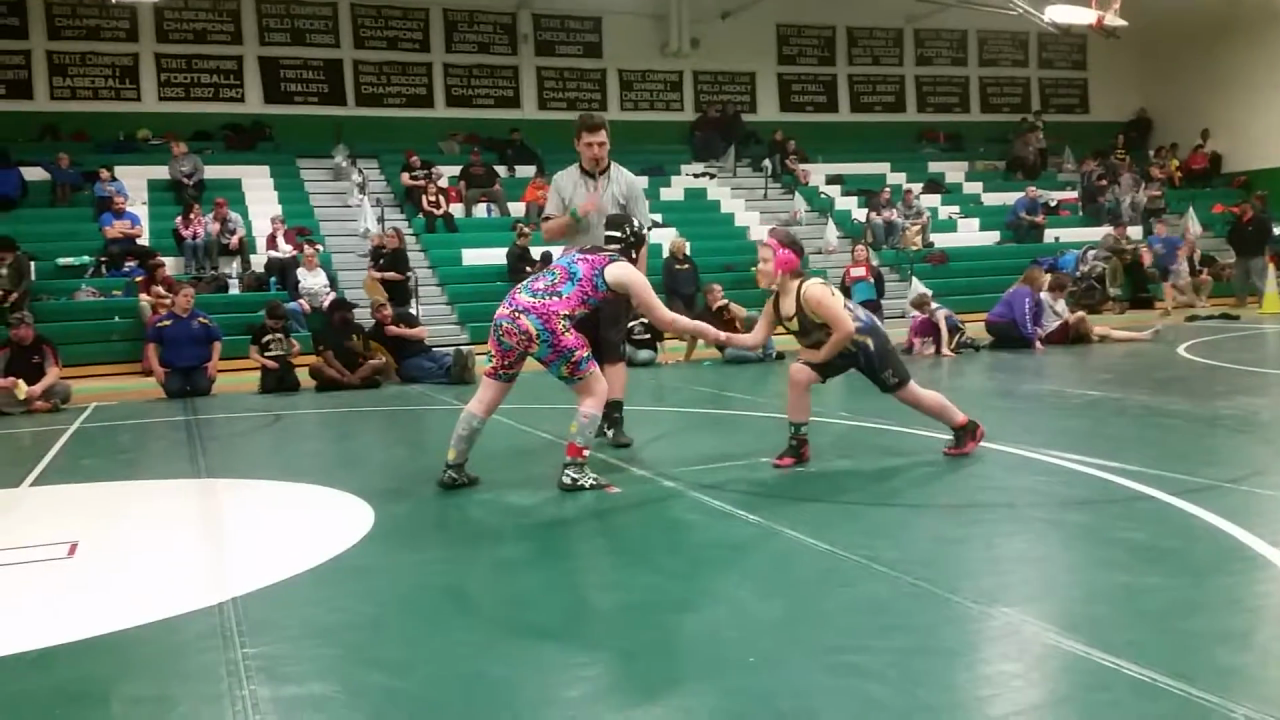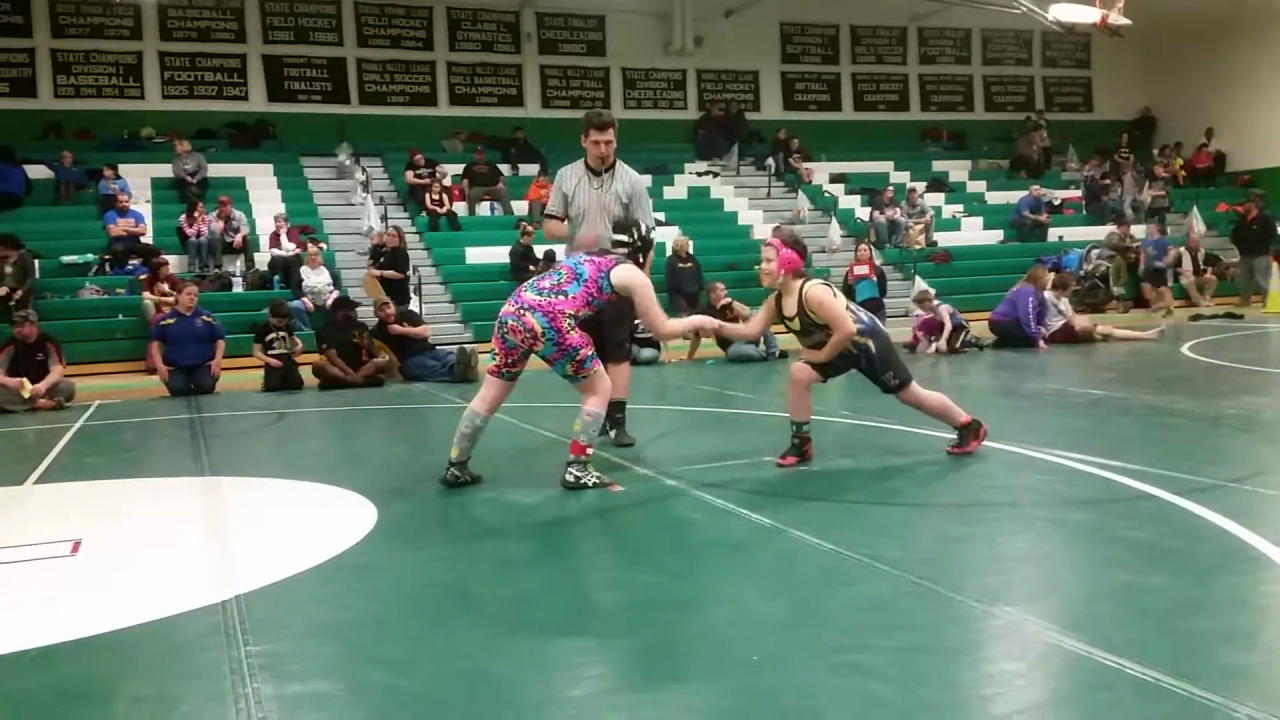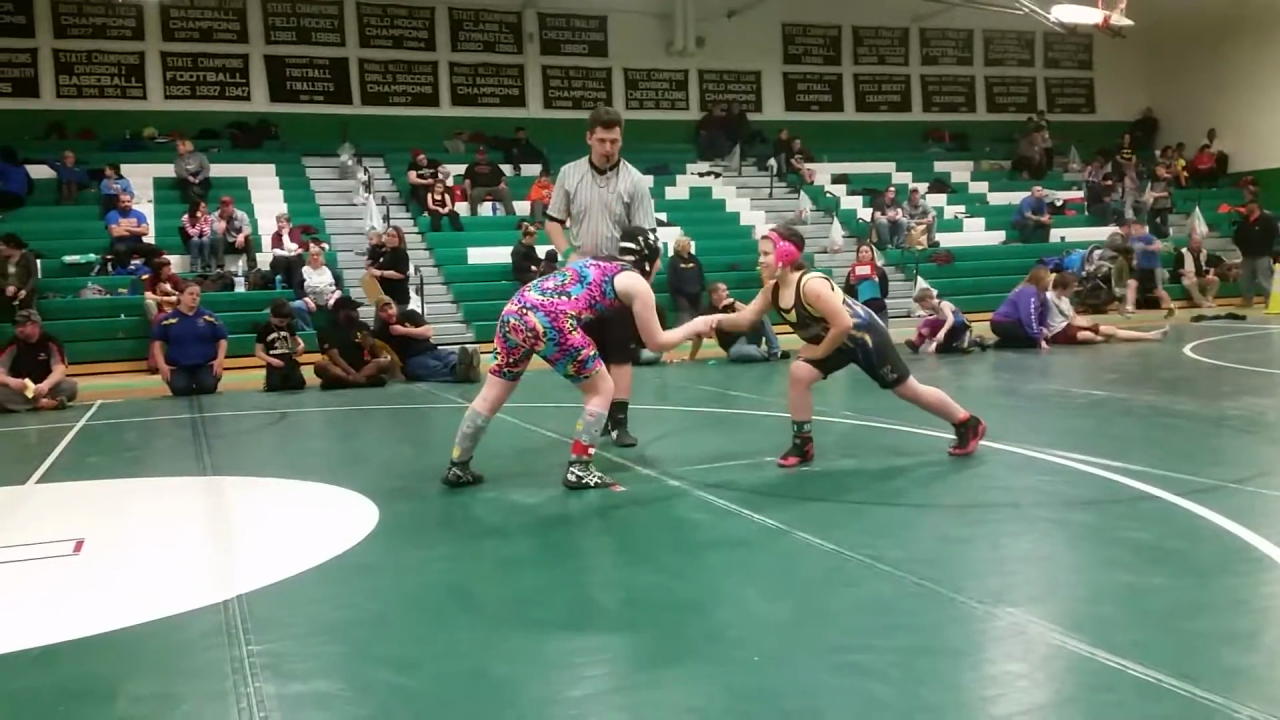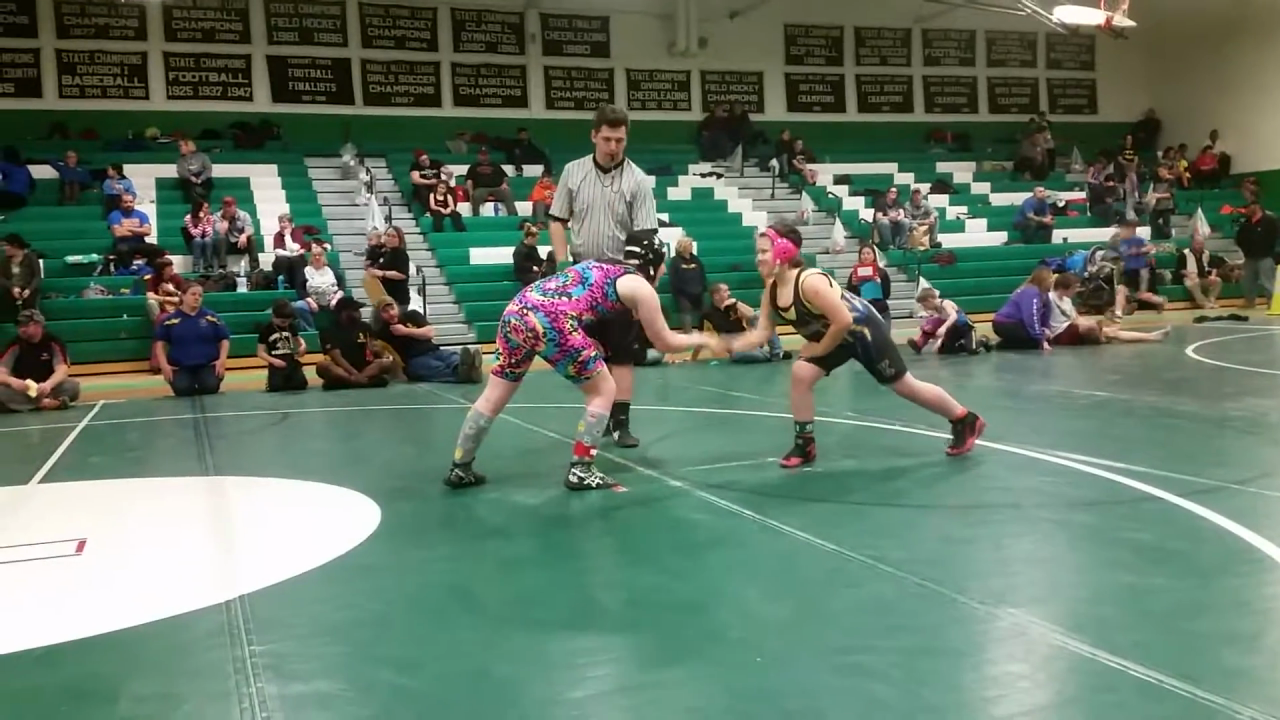
dt=0.1s
person 1, frame 1
left shoulder: (627, 181)
right shoulder: (562, 181)
right elbow: (547, 232)
right wrist: (575, 215)
left knee: (613, 349)
right knee: (589, 351)
left ankle: (615, 421)
right ankle: (602, 415)
person 1, frame 2
left shoulder: (631, 181)
right shoulder: (566, 177)
left elbow: (642, 235)
right elbow: (549, 224)
right wrist: (574, 237)
left knee: (617, 349)
right knee: (592, 350)
left ankle: (617, 421)
right ankle: (603, 414)
person 1, frame 3
left shoulder: (634, 180)
right shoulder: (569, 174)
right elbow: (552, 224)
right wrist: (569, 254)
left knee: (620, 350)
right knee: (593, 350)
left ankle: (619, 421)
right ankle: (604, 413)
person 1, frame 4
left shoulder: (638, 180)
right shoulder: (573, 172)
left elbow: (645, 236)
right elbow: (557, 223)
right wrist: (562, 267)
left knee: (621, 351)
left ankle: (621, 423)
right ankle: (604, 414)
person 2, frame 1
left shoulder: (579, 254)
right shoulder: (626, 272)
right elbow: (665, 320)
left wrist: (575, 337)
right wrist: (705, 331)
left hip: (509, 313)
right hip: (543, 323)
left knee: (486, 397)
right knee: (596, 390)
left ankle: (453, 470)
right ankle: (574, 471)
person 2, frame 2
left shoulder: (588, 257)
right shoulder: (633, 274)
right elbow: (662, 329)
right wrist: (700, 321)
left hip: (514, 310)
right hip: (548, 322)
left knee: (490, 395)
right knee: (599, 389)
left ankle: (456, 467)
right ankle: (577, 468)
person 2, frame 3
left shoulder: (594, 263)
right shoulder: (637, 283)
right elbow: (656, 342)
right wrist: (697, 324)
left hip: (516, 310)
right hip: (550, 323)
left knee: (491, 395)
right knee: (601, 389)
left ankle: (457, 467)
right ankle: (578, 469)
person 2, frame 4
left shoulder: (599, 267)
right shoulder: (640, 287)
right elbow: (666, 343)
left wrist: (585, 342)
right wrist: (701, 339)
left hip: (517, 311)
right hip: (550, 322)
left knee: (494, 395)
right knee: (603, 390)
left ankle: (460, 468)
right ankle: (580, 470)
person 3, frame 1
left shoulder: (812, 291)
right shoulder: (775, 302)
left elbow: (845, 329)
right elbow: (756, 338)
left wrist: (821, 355)
right wrist: (725, 338)
left hip: (865, 339)
right hip: (836, 345)
left knee: (908, 393)
right knee: (798, 376)
left ankle: (967, 428)
right ankle: (798, 446)
person 3, frame 2
left shoulder: (814, 292)
right shoulder: (776, 299)
left elbow: (846, 331)
right elbow: (752, 330)
left wrist: (823, 355)
right wrist: (720, 328)
left hip: (867, 340)
right hip: (838, 345)
left knee: (909, 394)
right knee: (799, 375)
left ankle: (969, 427)
right ankle: (801, 445)
person 3, frame 3
left shoulder: (811, 285)
right shoulder: (771, 291)
left elbow: (843, 324)
right elbow: (744, 319)
left wrist: (820, 351)
right wrist: (717, 321)
left hip: (864, 334)
right hip: (835, 341)
left knee: (907, 389)
right knee: (799, 373)
left ankle: (967, 424)
right ankle: (802, 445)
person 3, frame 4
left shoulder: (810, 282)
right shoulder: (771, 291)
left elbow: (843, 321)
right elbow: (761, 333)
left wrist: (821, 348)
right wrist: (734, 344)
left hip: (864, 331)
right hip: (837, 335)
left knee: (905, 386)
right knee: (801, 374)
left ankle: (966, 421)
right ankle: (804, 445)
